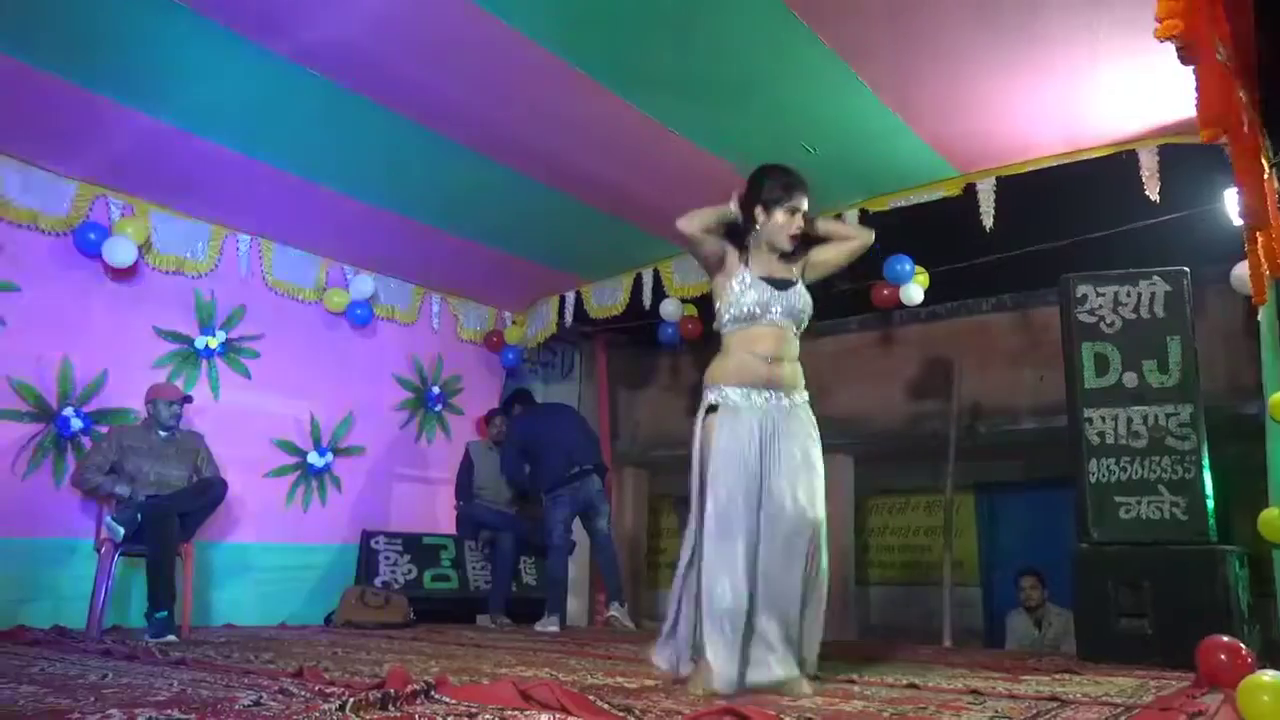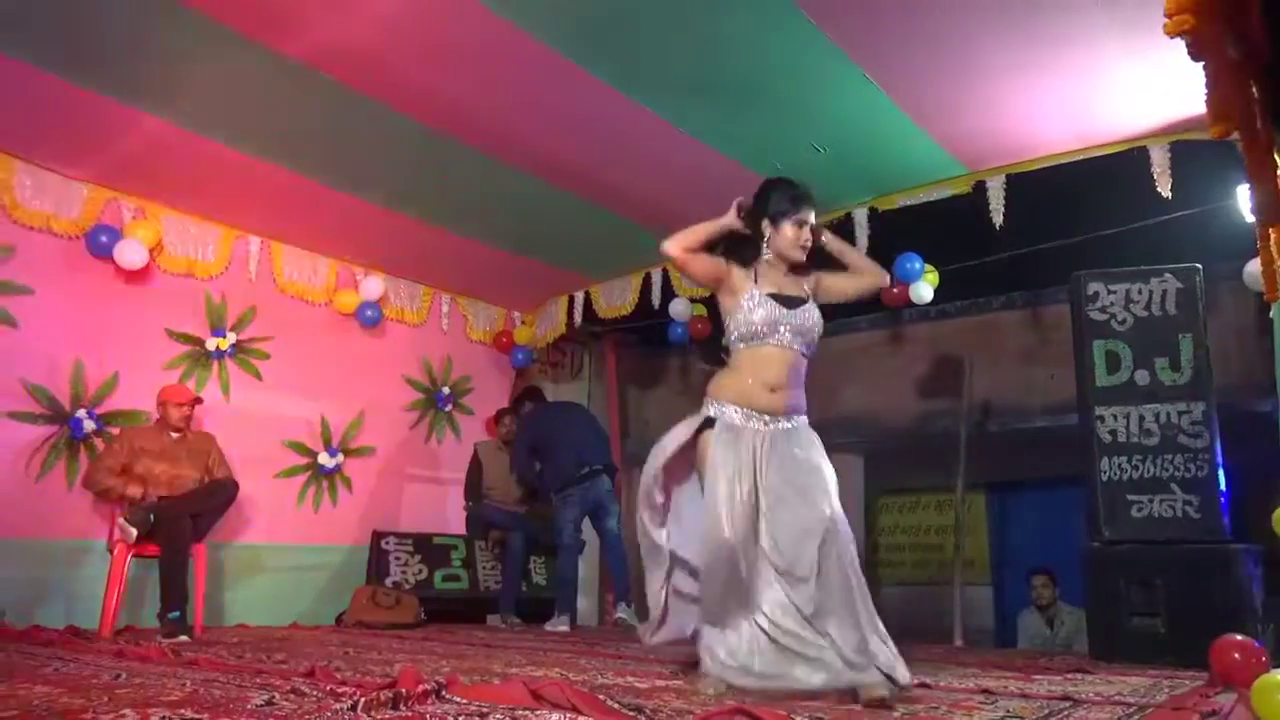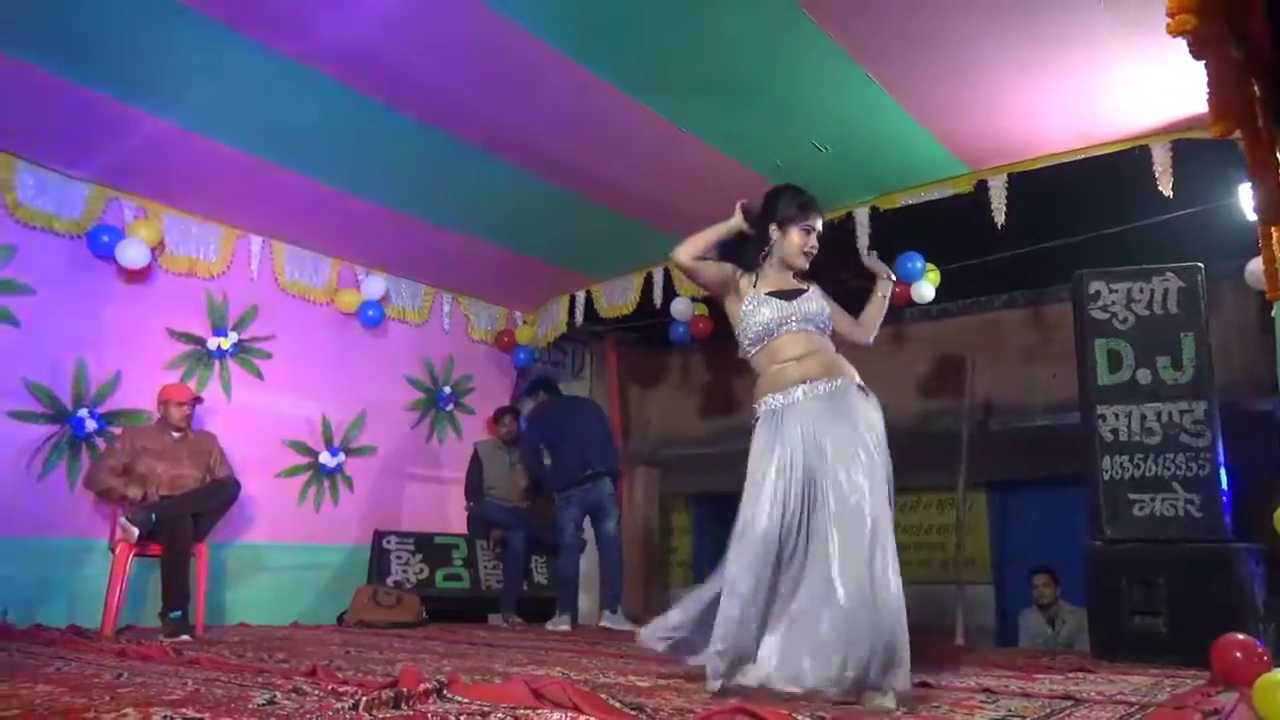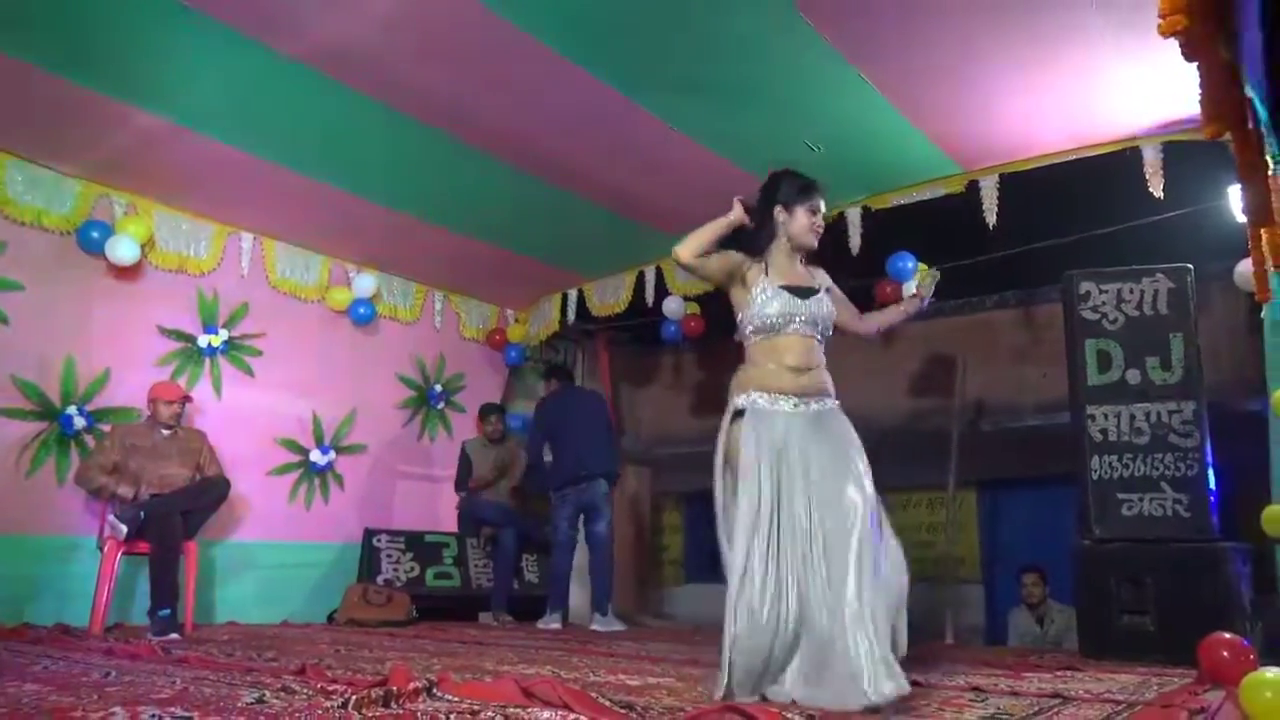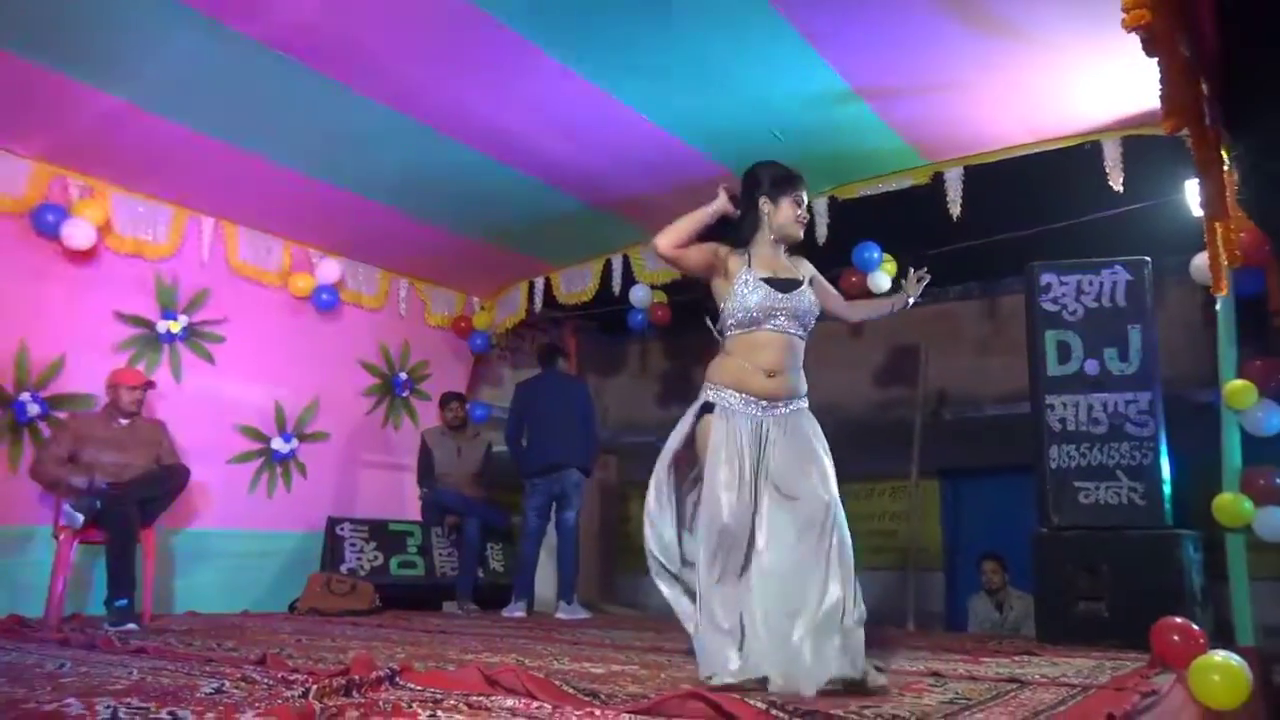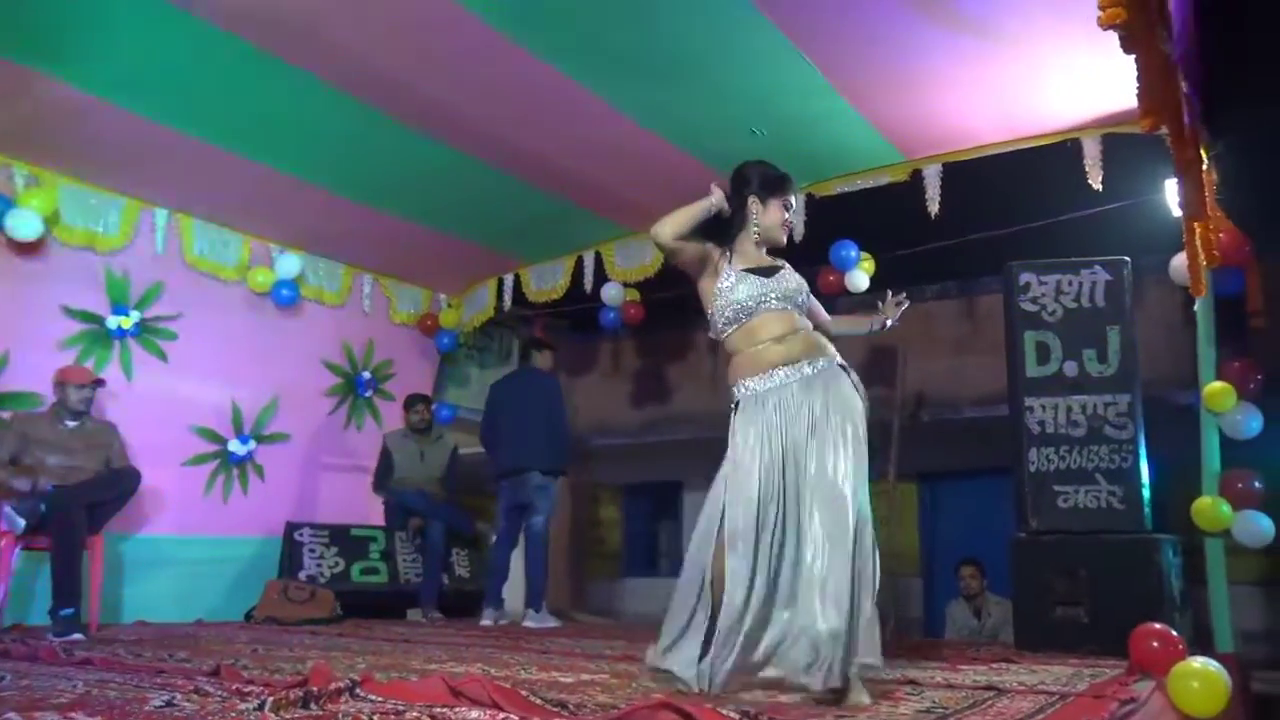
dt=0.3s
person 1, frame 1
left shoulder: (801, 268)
right shoulder: (727, 262)
left elbow: (863, 237)
right elbow: (686, 227)
left wrist: (809, 228)
right wrist: (732, 214)
left hip: (790, 411)
right hip: (732, 407)
left knee: (799, 525)
right knee: (725, 528)
left ankle: (781, 655)
right ankle: (708, 655)
person 1, frame 2
left shoulder: (811, 284)
right shoulder: (734, 276)
left elbow: (877, 278)
right elbow: (673, 249)
left wrist: (828, 242)
right wrist: (729, 223)
left hip: (790, 432)
right hip: (732, 424)
left knee: (823, 531)
right knee: (728, 538)
left ankle: (859, 667)
right ankle: (721, 654)
person 1, frame 3
left shoulder: (811, 291)
right shoulder: (736, 281)
left elbow: (862, 332)
right elbow: (682, 257)
left wrist: (882, 281)
right wrist: (735, 226)
left hip: (843, 405)
right hip: (781, 418)
left knee: (860, 530)
right knee: (764, 533)
left ankle: (867, 672)
right ankle: (731, 653)
person 1, frame 4
left shoulder: (818, 278)
right shoulder: (743, 269)
left elbow: (863, 324)
right elbow: (685, 255)
left wrist: (914, 302)
right wrist: (735, 219)
left hip: (819, 417)
right hip: (761, 416)
left knee: (849, 532)
right knee: (764, 540)
left ankle: (862, 670)
right ankle: (750, 673)
person 1, frame 5
left shoulder: (803, 270)
right shoulder: (726, 260)
left elbow: (848, 311)
right elbow: (665, 246)
left wrist: (900, 299)
right wrist: (718, 208)
left hip: (790, 415)
right hip: (730, 409)
left knee: (818, 518)
right knee: (729, 526)
left ankle: (838, 654)
right ankle: (727, 656)
person 1, frame 6
left shoulder: (783, 268)
right shoulder: (711, 260)
left elbow: (825, 323)
right elbow: (662, 235)
left wrist: (879, 319)
right wrist: (714, 204)
left hip: (823, 388)
right hip: (760, 403)
left knee: (837, 518)
right knee: (743, 523)
left ankle: (834, 663)
right ankle: (710, 658)
person 2, frame 1
left shoulder: (518, 423)
right shoulder: (565, 410)
left elbow: (510, 468)
right elbow: (594, 439)
left wrist: (534, 486)
left hip: (557, 488)
right hip: (589, 478)
left knee: (558, 549)
right knee: (603, 541)
left ankle: (554, 616)
right ankle: (616, 604)
person 2, frame 2
left shoulder: (529, 421)
right shoulder: (575, 409)
left elbow: (521, 466)
right elbow: (604, 439)
left wrist: (544, 486)
left hip: (567, 488)
right hip: (599, 479)
left knee: (567, 549)
right knee: (613, 541)
left ankle: (563, 615)
right ankle: (623, 605)
person 2, frame 3
left shoulder: (539, 414)
right shoulder: (588, 405)
left elbow: (529, 455)
right elbow: (610, 441)
left wrist: (547, 483)
left hip: (569, 487)
right hip: (602, 481)
left knee: (568, 549)
right knee: (610, 545)
left ankle: (564, 615)
right ankle: (611, 612)
person 2, frame 4
left shoulder: (547, 405)
right shoulder: (596, 400)
left elbow: (534, 448)
right elbow: (613, 440)
left wrist: (548, 476)
right wrist: (609, 475)
left hip: (565, 484)
right hip: (598, 481)
left knee: (562, 547)
right knee: (600, 546)
left ankle: (555, 612)
right ankle: (601, 613)
person 2, frame 5
left shoulder: (525, 389)
right shoulder: (577, 386)
left elbow: (512, 434)
right elbow: (591, 430)
left wrist: (525, 466)
right wrist: (586, 464)
left hip: (538, 472)
right hip: (571, 470)
left knee: (530, 536)
right knee: (568, 534)
left ankle: (520, 601)
right ankle: (566, 602)
person 2, frame 6
left shoulder: (499, 387)
right shoulder: (548, 382)
left elbow: (486, 434)
right elbow: (560, 429)
right wrist: (560, 465)
left hip: (508, 474)
right hip: (540, 472)
left knee: (503, 540)
right knee: (537, 538)
left ankle: (491, 607)
right ankle: (535, 610)
person 3, frame 1
left shoulder: (194, 442)
right shoulder: (121, 436)
left elbow: (214, 487)
right elbow: (83, 475)
right wrist: (126, 490)
left hip: (177, 519)
right hip: (137, 523)
left knee: (217, 486)
right knee: (164, 521)
left ankle: (132, 517)
right ankle: (160, 619)
person 3, frame 2
left shoulder: (206, 442)
right shoulder: (132, 437)
left elbow: (226, 485)
right elbow: (94, 478)
right wrist: (138, 492)
left hip: (189, 520)
right hip: (150, 522)
left knee: (228, 488)
right knee: (177, 524)
left ankle: (143, 519)
right ankle: (173, 619)
person 3, frame 3
left shoulder: (206, 441)
right shoulder: (134, 437)
left elbow: (227, 486)
right elbow: (96, 477)
right wrist: (139, 493)
left hip: (190, 519)
right hip: (150, 520)
left knee: (231, 486)
right knee: (178, 523)
left ankle: (146, 518)
right ankle: (175, 619)
person 3, frame 4
left shoulder: (197, 439)
right shoulder: (124, 435)
left elbow: (217, 482)
right elbow: (86, 474)
right wrist: (130, 492)
left hip: (179, 517)
right hip: (139, 517)
left knee: (221, 485)
right knee: (168, 521)
left ankle: (134, 517)
right ankle: (163, 617)
person 3, frame 5
left shoulder: (155, 429)
right shoulder: (80, 423)
left elbow: (174, 474)
right elbow: (42, 467)
right wrist: (86, 482)
left hip: (135, 507)
right hip: (95, 506)
left knee: (180, 473)
right knee: (123, 510)
left ankle: (90, 506)
right ankle: (120, 607)
person 3, frame 6
left shoulder: (104, 431)
right shoulder: (26, 424)
left elbow: (125, 480)
right wrist: (32, 485)
left hip: (74, 509)
left knee: (129, 476)
right knee: (68, 512)
left ankle: (41, 507)
right ankle: (66, 616)
person 4, frame 1
right shoulder: (474, 450)
right elbow: (462, 491)
left wrist: (495, 528)
left hip: (506, 521)
right hip: (477, 521)
left knee: (508, 539)
right knee: (470, 513)
left ankle: (497, 611)
right ankle: (535, 534)
person 4, frame 2
right shoulder: (482, 450)
right elbow: (471, 492)
left wrist: (504, 528)
right wrist: (492, 524)
left hip: (516, 521)
right hip: (486, 522)
left knee: (517, 538)
right knee: (479, 513)
left ankle: (507, 610)
person 4, frame 3
right shoulder: (482, 450)
right elbow: (472, 494)
left hip: (517, 520)
right hip: (487, 520)
left knee: (519, 538)
right knee: (481, 511)
left ankle: (509, 610)
right ankle: (548, 532)
person 4, frame 4
left shoulder: (520, 452)
right shoulder: (470, 448)
right elbow: (461, 487)
right wrist: (492, 475)
left hip: (506, 518)
right hip: (475, 518)
left knee: (508, 535)
right knee: (475, 506)
left ankle: (499, 608)
right ankle: (538, 531)
person 4, frame 5
left shoulder: (482, 442)
right shoulder: (430, 438)
left elbow: (485, 483)
right elbow: (425, 481)
left wrist: (460, 512)
right wrist: (461, 493)
left hip: (469, 508)
right hip: (438, 508)
left knee: (473, 525)
right knee: (440, 496)
left ankle: (464, 597)
right ankle: (505, 521)
person 4, frame 6
left shoulder: (447, 445)
right shoulder: (392, 441)
left elbow: (450, 488)
right elbow: (379, 485)
left wrist: (423, 514)
right wrist: (421, 491)
left hip: (435, 511)
right hip: (402, 511)
left knee: (437, 529)
right knee: (406, 497)
left ankle: (429, 605)
right ankle: (474, 527)
